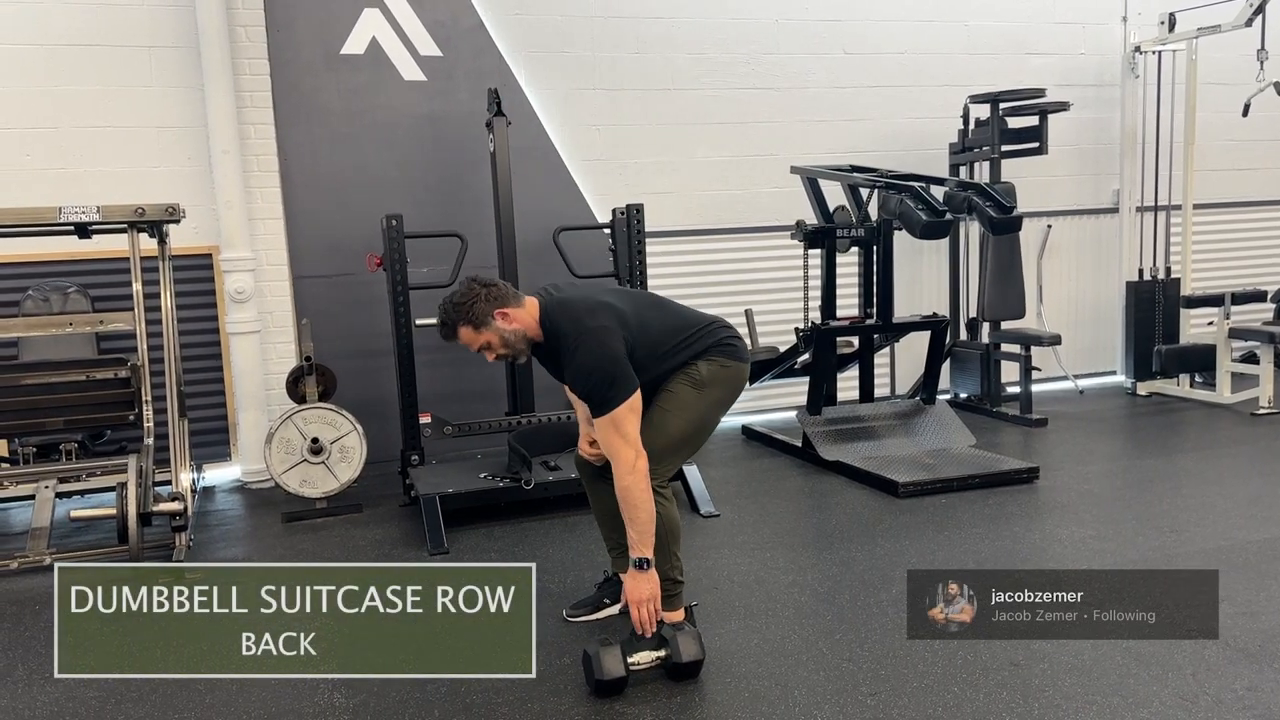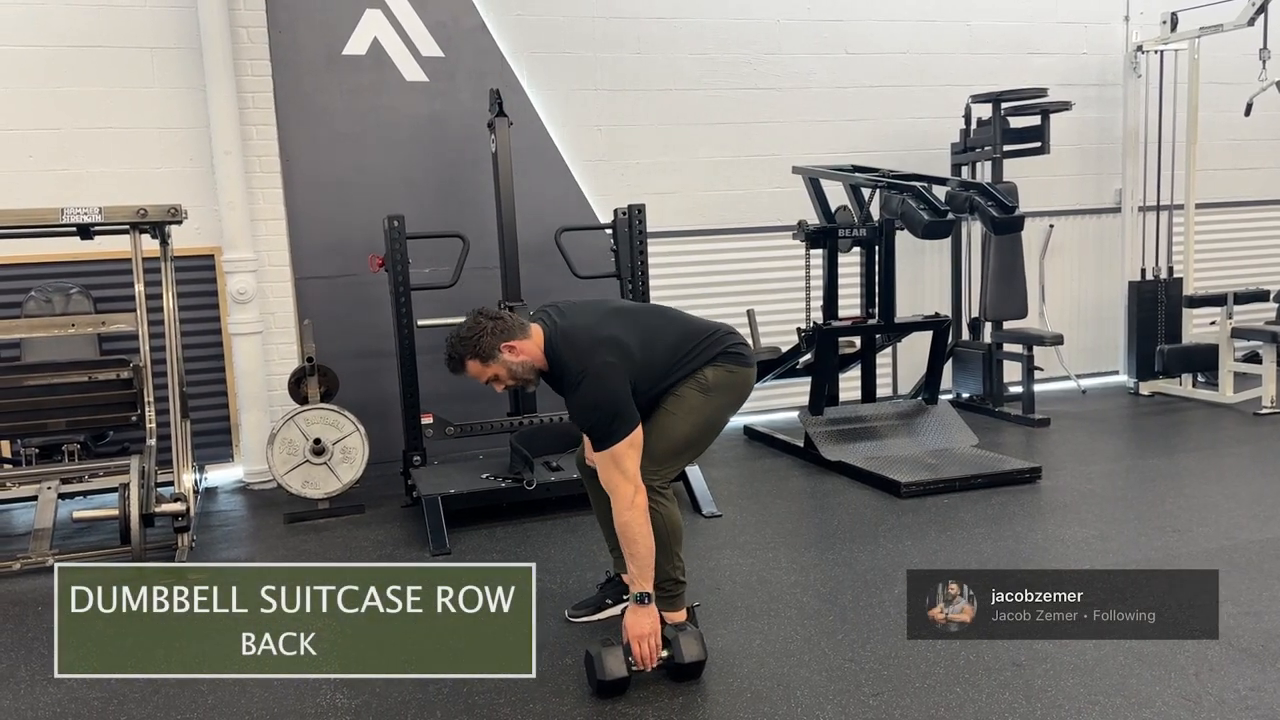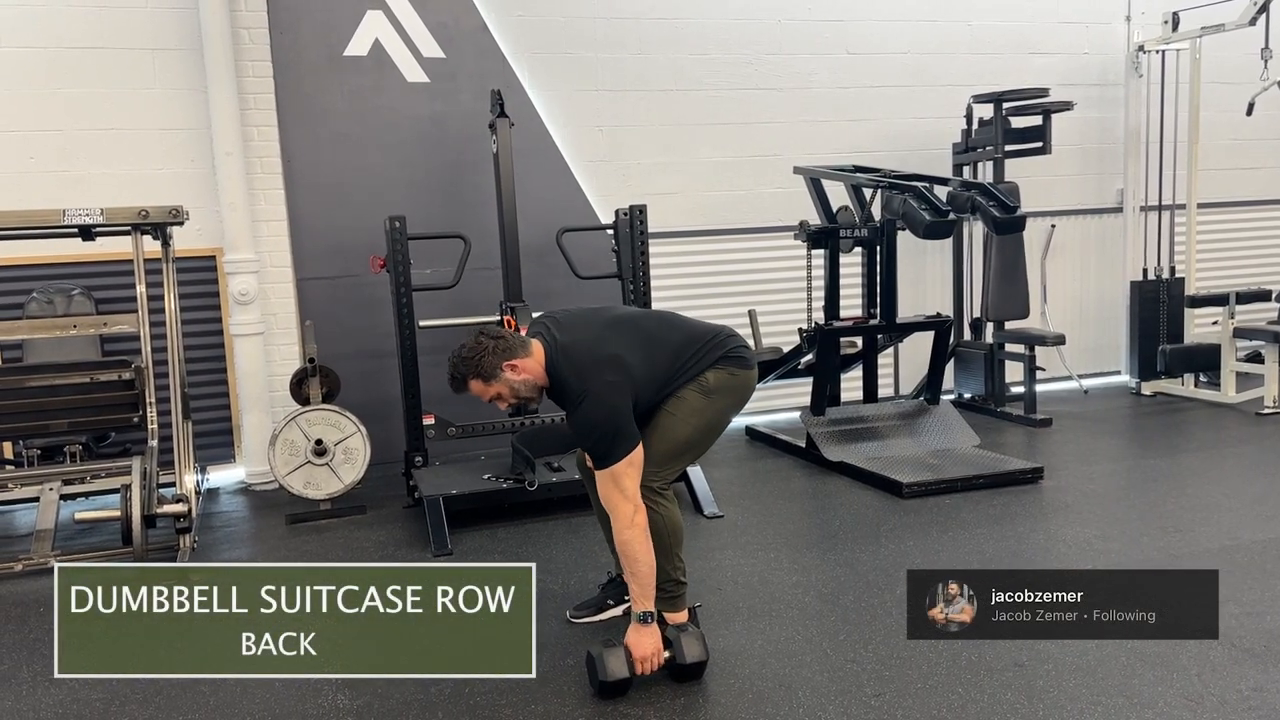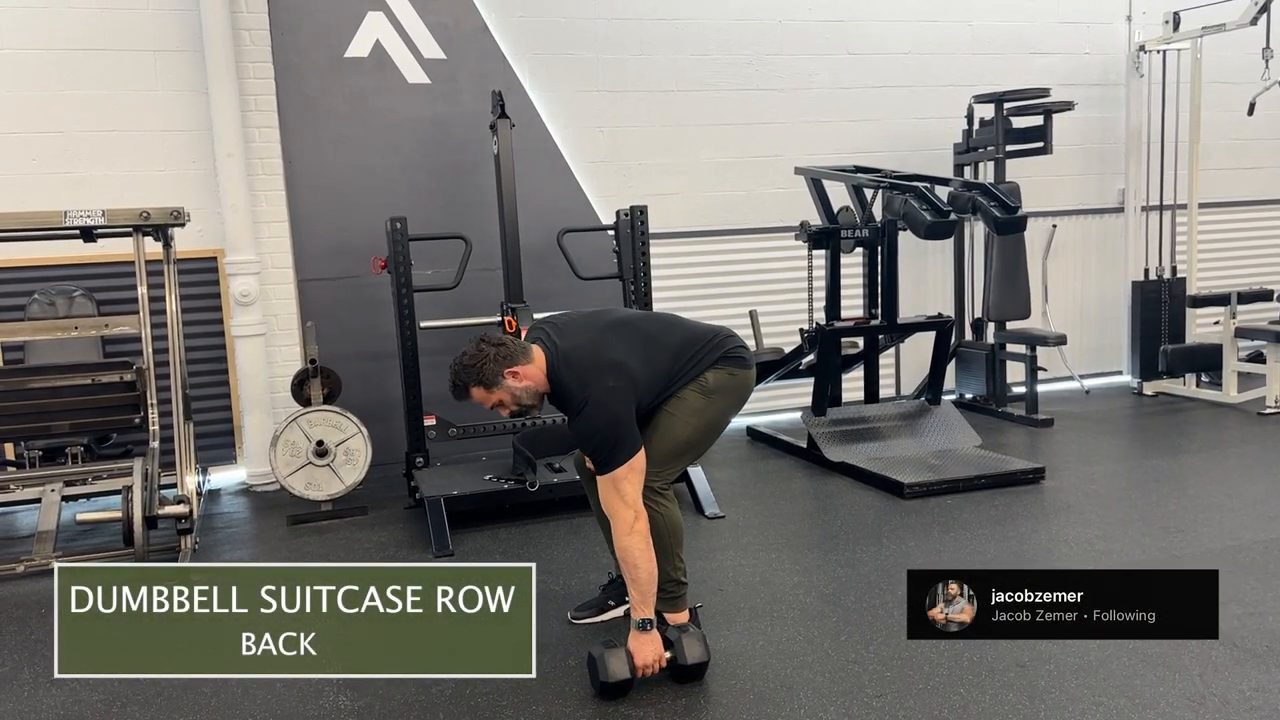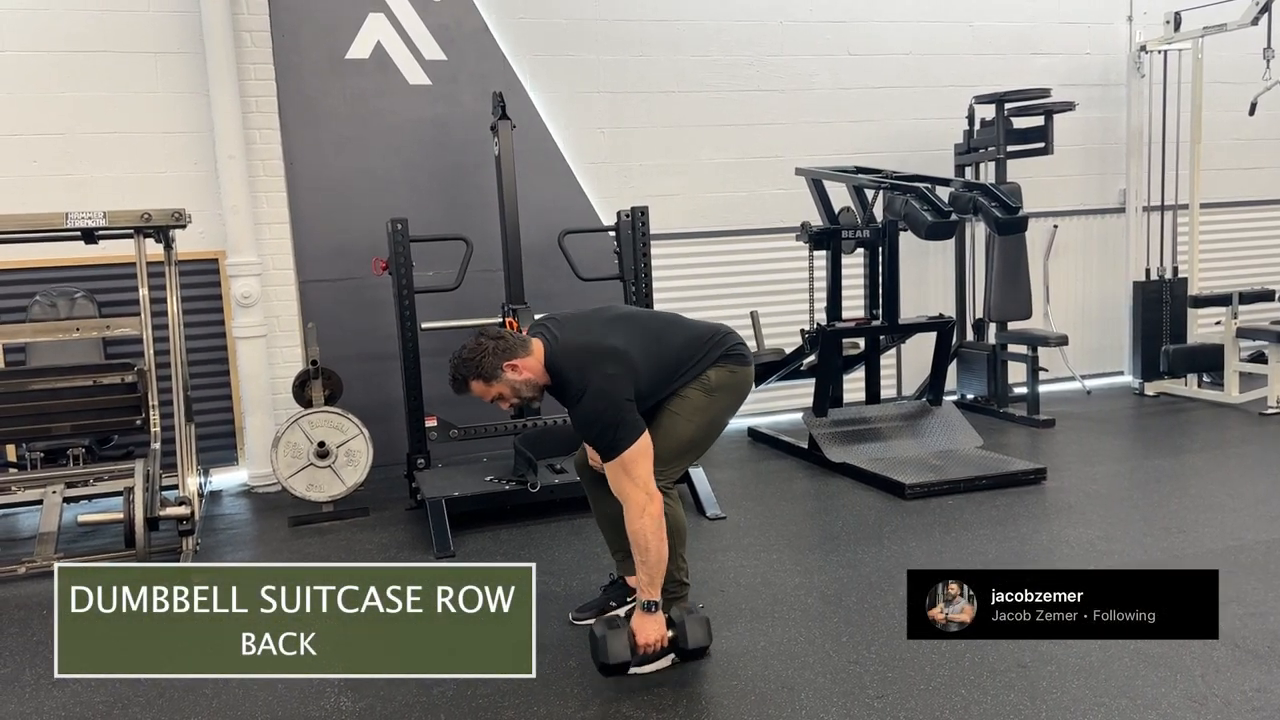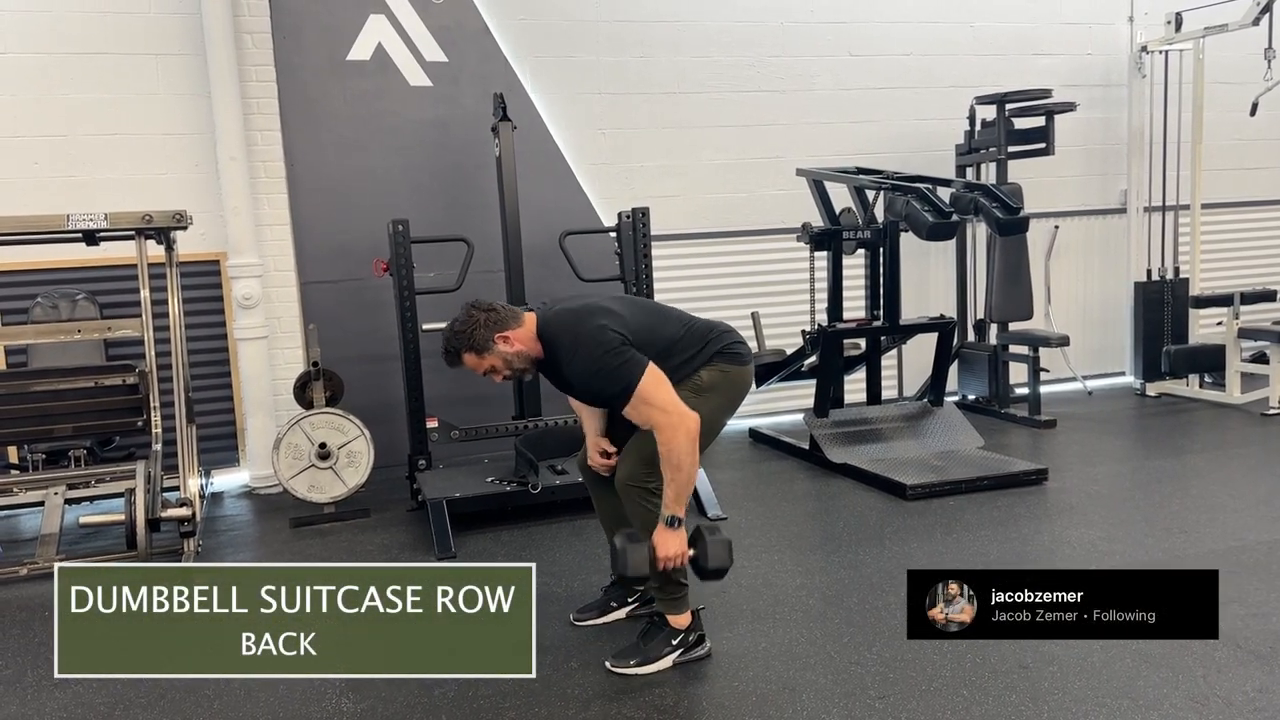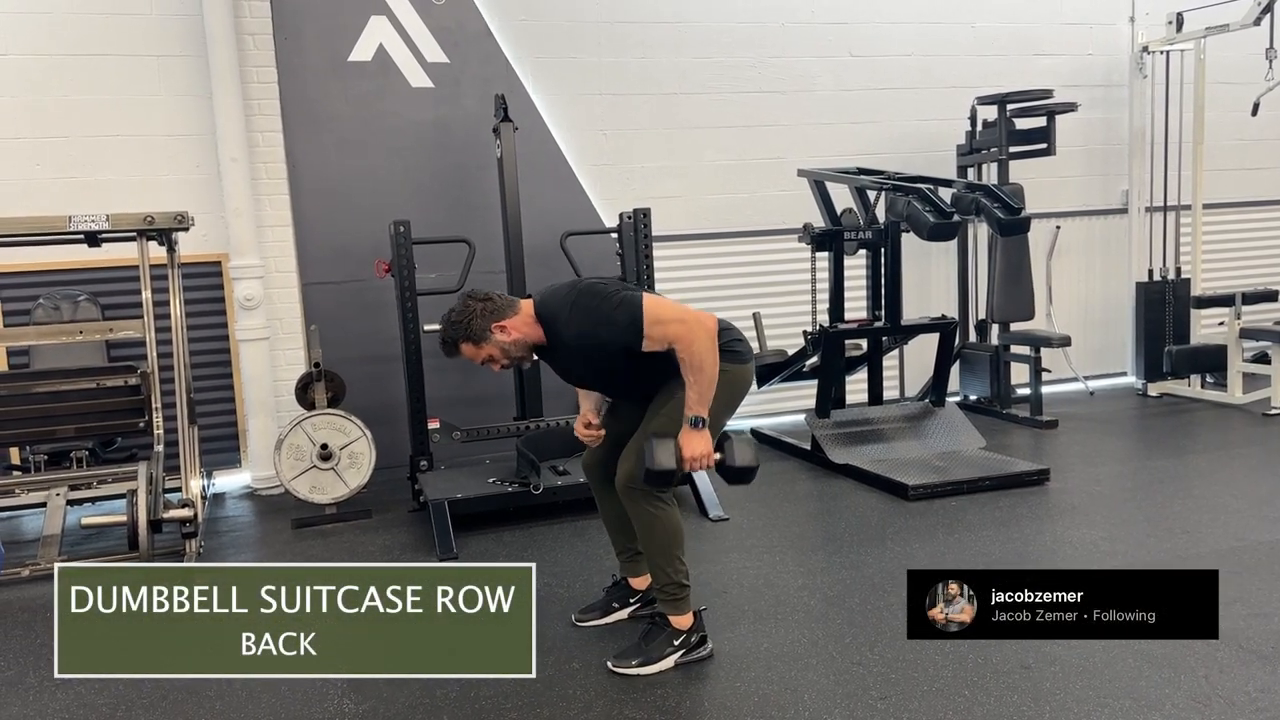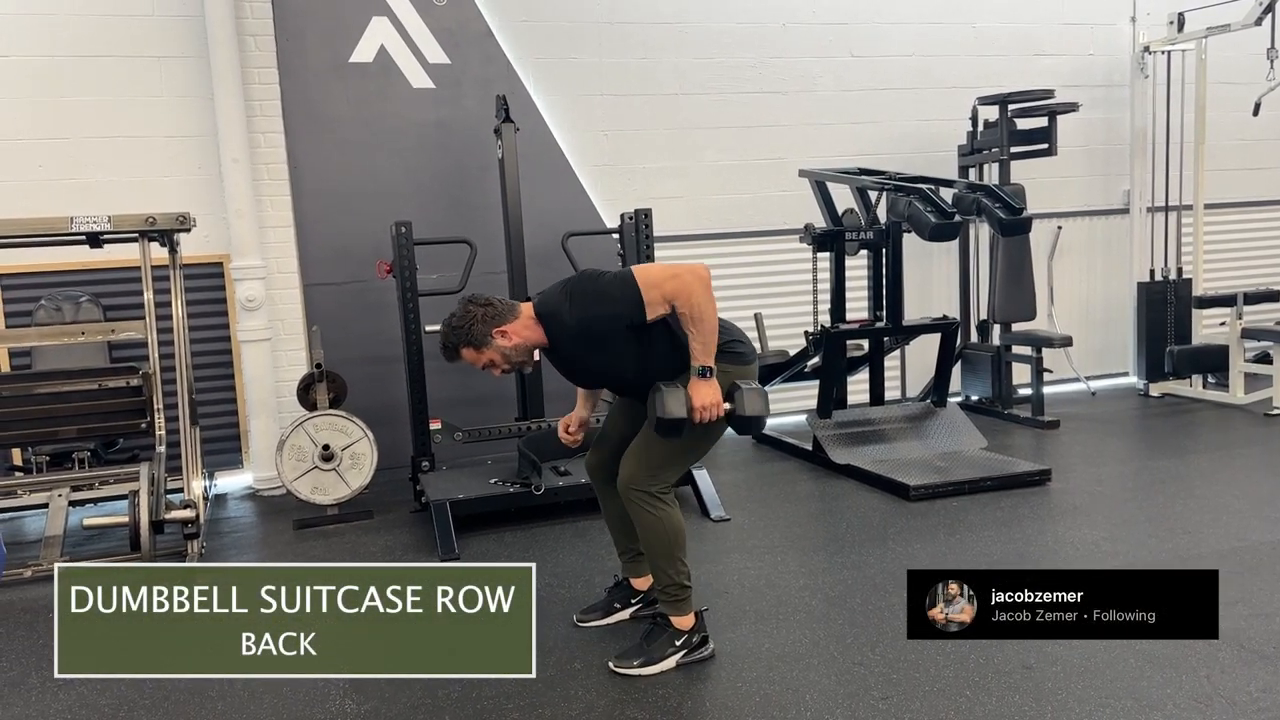
dt=0.2s
person 1, frame 1
left shoulder: (588, 341)
right shoulder: (542, 314)
left elbow: (630, 462)
left wrist: (643, 567)
right wrist: (586, 423)
left hip: (714, 362)
left knee: (646, 476)
right knee: (591, 463)
left ankle: (672, 616)
right ankle: (624, 578)
person 1, frame 2
left shoulder: (594, 373)
right shoulder: (542, 328)
left elbow: (629, 495)
left wrist: (642, 602)
right wrist: (593, 435)
left hip: (722, 368)
right hip: (678, 365)
left knee: (649, 476)
right knee: (592, 464)
left ankle: (674, 617)
right ankle: (627, 580)
person 1, frame 3
left shoulder: (595, 392)
right shoulder: (539, 338)
left elbow: (626, 512)
left wrist: (643, 621)
right wrist: (594, 443)
left hip: (723, 370)
right hip: (678, 364)
left knee: (647, 479)
right knee: (593, 464)
left ankle: (675, 617)
right ankle: (630, 583)
person 1, frame 4
left shoulder: (597, 397)
right shoulder: (537, 344)
left elbow: (628, 519)
left wrist: (643, 627)
right wrist: (595, 446)
left hip: (722, 370)
right hip: (675, 364)
left knee: (647, 480)
right knee: (591, 465)
left ankle: (676, 618)
right ankle: (633, 585)
person 1, frame 5
left shoulder: (597, 388)
right shoulder: (538, 341)
left elbow: (642, 502)
left wrist: (650, 609)
right wrist: (598, 440)
left hip: (721, 369)
right hip: (676, 367)
left knee: (649, 477)
right knee: (591, 465)
right ankle: (634, 582)
person 1, frame 6
left shoulder: (586, 346)
right shoulder: (541, 330)
left elbow: (680, 425)
right elbow: (580, 384)
left wrist: (672, 522)
right wrist: (594, 435)
left hip: (718, 367)
right hip: (666, 368)
left knee: (638, 475)
right knee: (594, 465)
left ankle: (680, 627)
right ankle: (636, 586)
person 1, frame 7
left shoulder: (582, 315)
right shoulder: (545, 330)
left elbow: (698, 326)
right elbow: (589, 364)
left wrist: (695, 423)
right wrist: (589, 411)
left hip: (719, 363)
left knee: (638, 478)
right knee: (599, 463)
left ankle: (682, 626)
right ankle: (639, 586)
person 1, frame 8
left shoulder: (582, 305)
right shoulder: (551, 333)
left elbow: (693, 279)
left wrist: (702, 373)
right wrist: (581, 412)
left hip: (720, 362)
left knee: (641, 480)
right knee: (603, 466)
left ankle: (684, 627)
right ankle: (640, 586)
